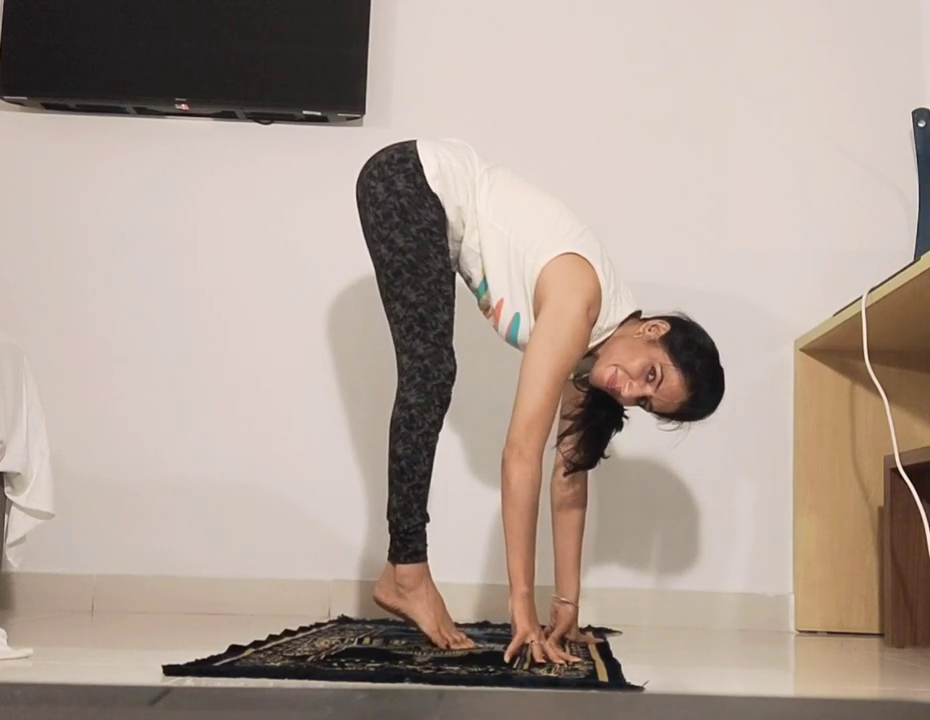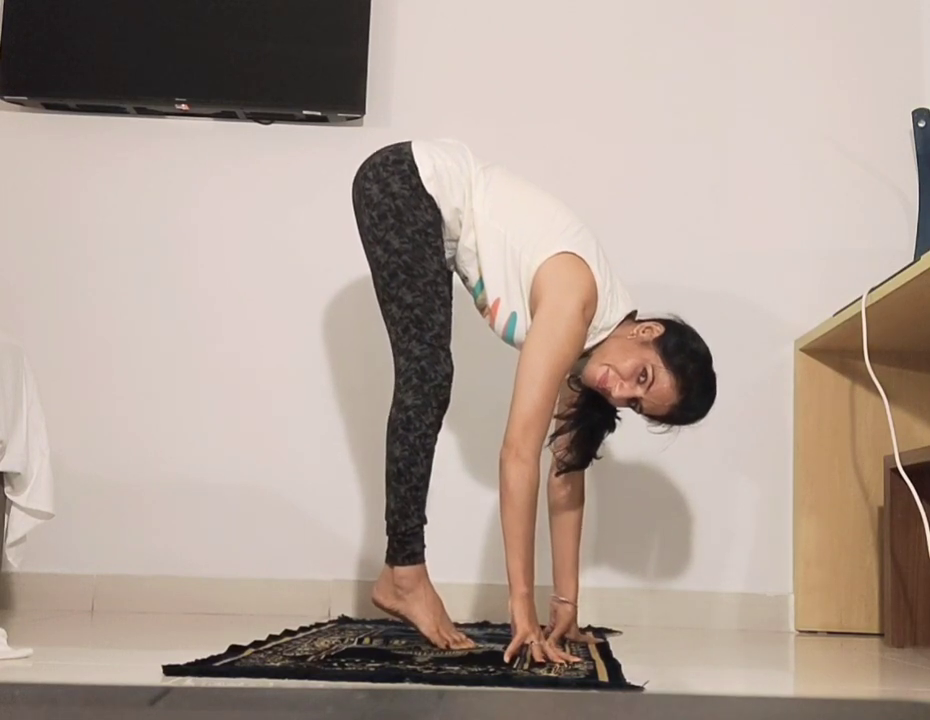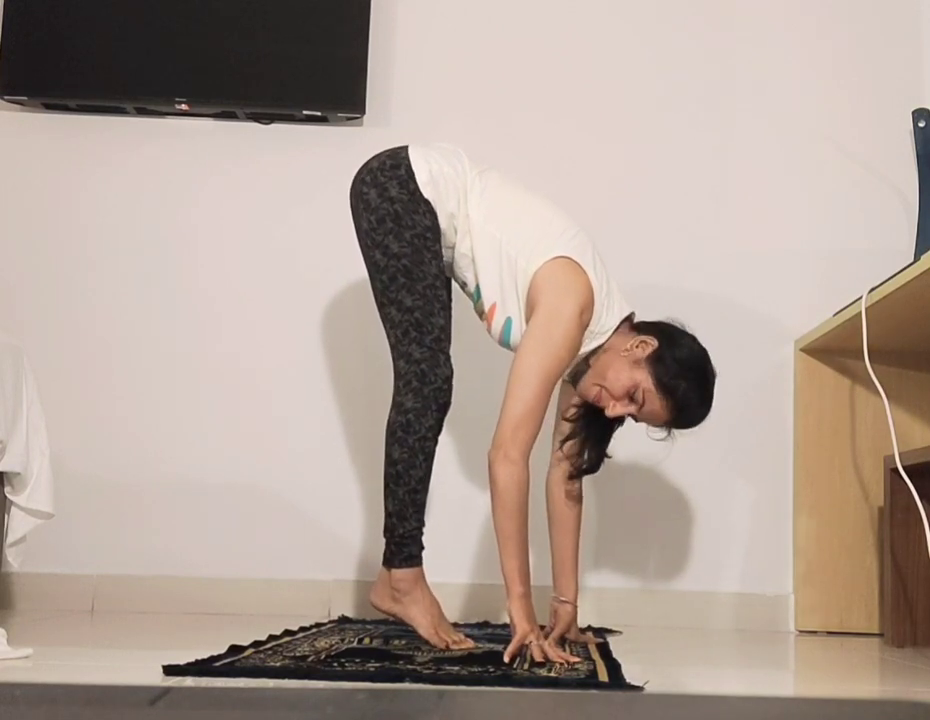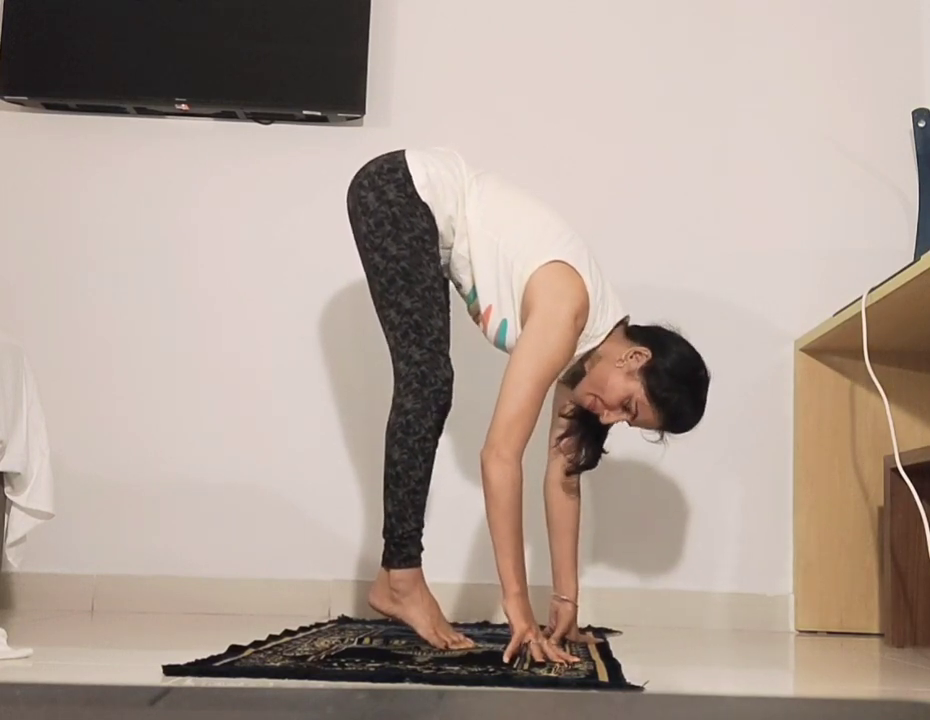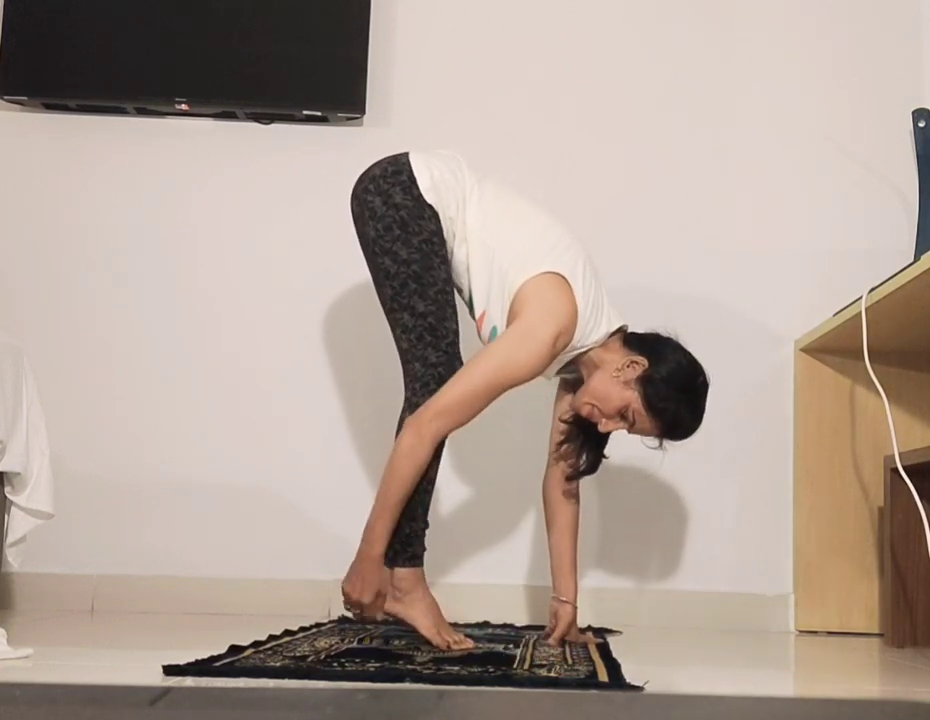
dt=0.7s
person 1, frame 1
left shoulder: (591, 338)
right shoulder: (580, 301)
left elbow: (570, 469)
right elbow: (521, 453)
left wrist: (566, 601)
right wrist: (522, 603)
left hip: (435, 205)
right hip: (408, 182)
left knee: (431, 383)
right knee: (429, 377)
left ankle: (403, 570)
right ankle: (405, 573)
person 1, frame 2
left shoulder: (588, 336)
right shoulder: (576, 301)
left elbow: (567, 467)
right elbow: (519, 453)
left wrist: (566, 602)
right wrist: (522, 604)
left hip: (431, 201)
right hip: (404, 182)
left knee: (429, 382)
right knee: (427, 377)
left ankle: (401, 573)
right ankle: (404, 574)
person 1, frame 3
left shoulder: (590, 340)
right shoulder: (572, 308)
left elbow: (566, 471)
right elbow: (507, 455)
left wrist: (566, 601)
right wrist: (521, 606)
left hip: (430, 208)
right hip: (401, 187)
left knee: (429, 387)
right knee: (427, 383)
left ankle: (399, 572)
right ankle: (400, 578)
person 1, frame 4
left shoulder: (586, 342)
right shoulder: (568, 314)
left elbow: (563, 470)
right elbow: (499, 456)
left wrist: (566, 598)
right wrist: (517, 603)
left hip: (425, 207)
right hip: (398, 190)
left knee: (431, 388)
right knee: (426, 384)
left ankle: (398, 575)
right ankle: (400, 578)
person 1, frame 5
left shoulder: (585, 347)
right shoulder: (555, 327)
left elbow: (561, 473)
right elbow: (423, 427)
left wrist: (565, 597)
right wrist: (369, 557)
left hip: (431, 205)
right hip: (402, 192)
left knee: (439, 382)
right knee: (434, 378)
left ankle: (399, 574)
right ankle: (403, 578)
